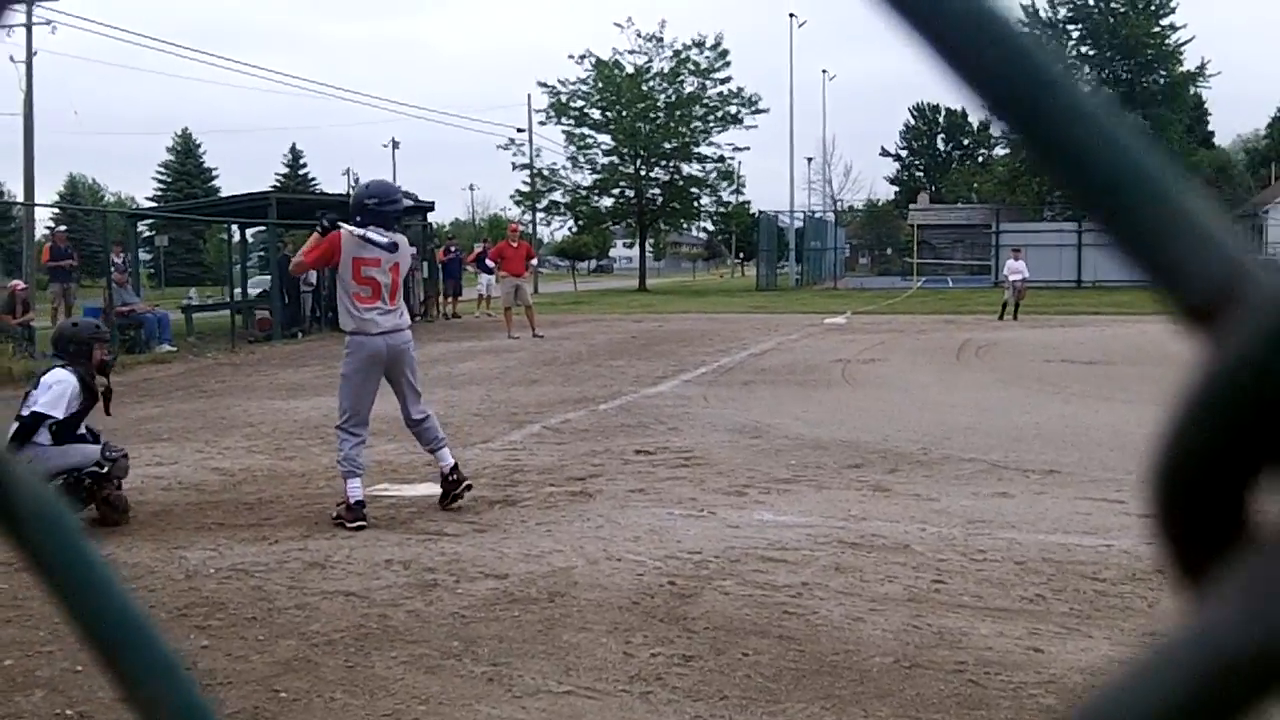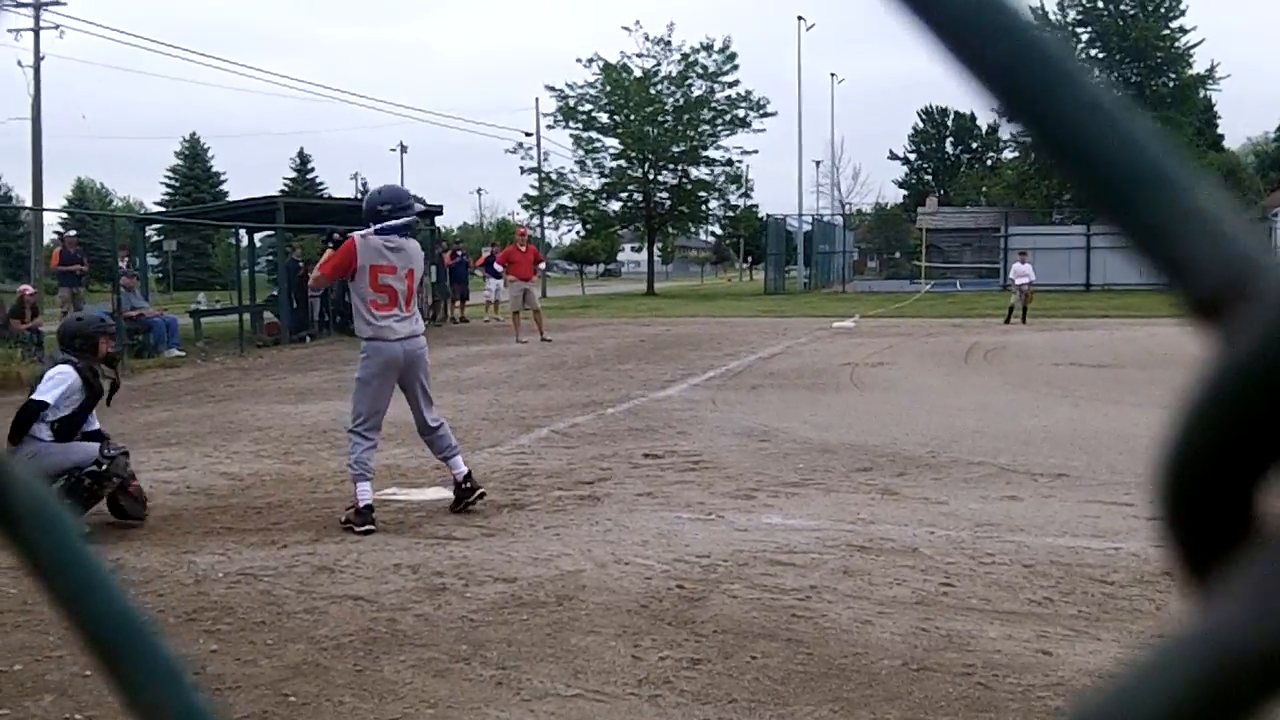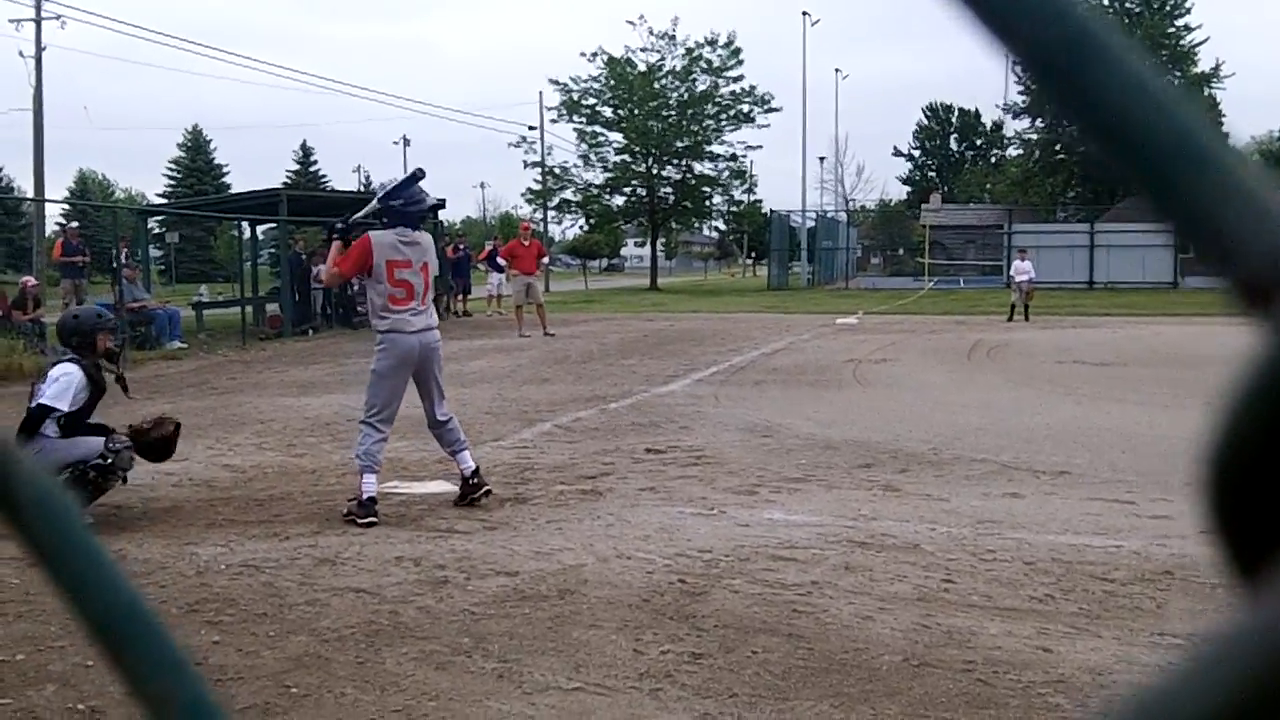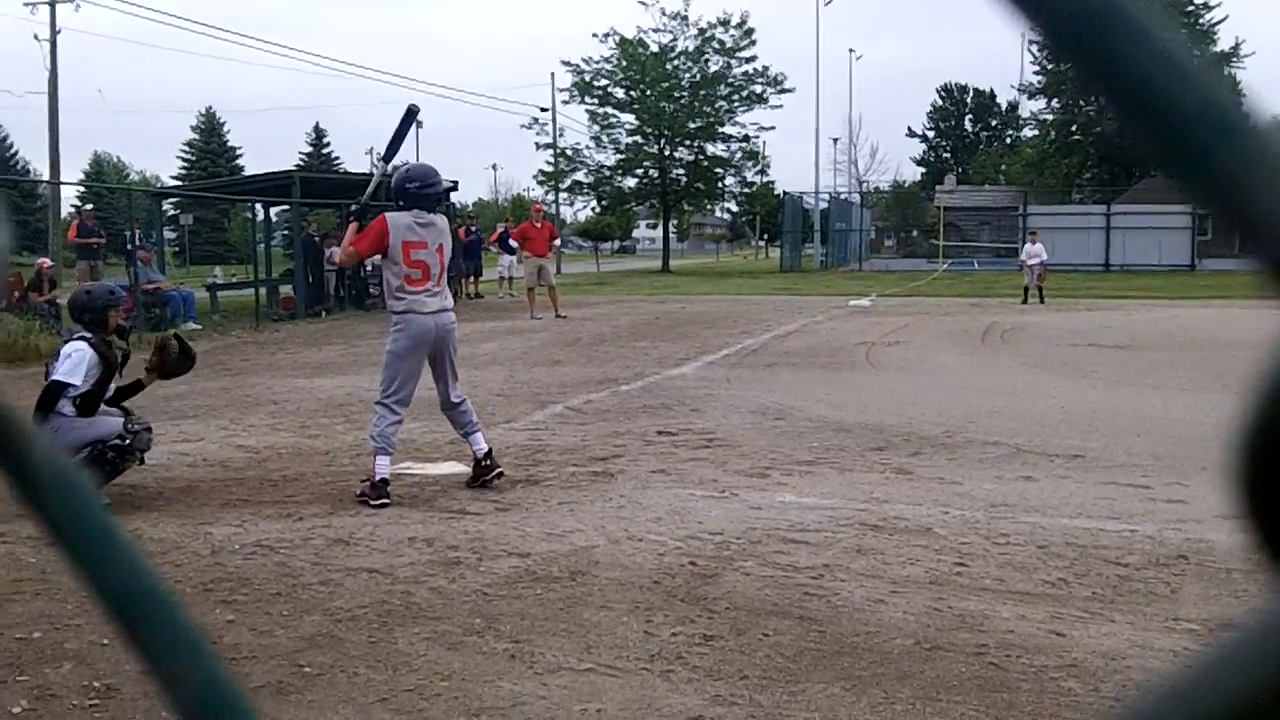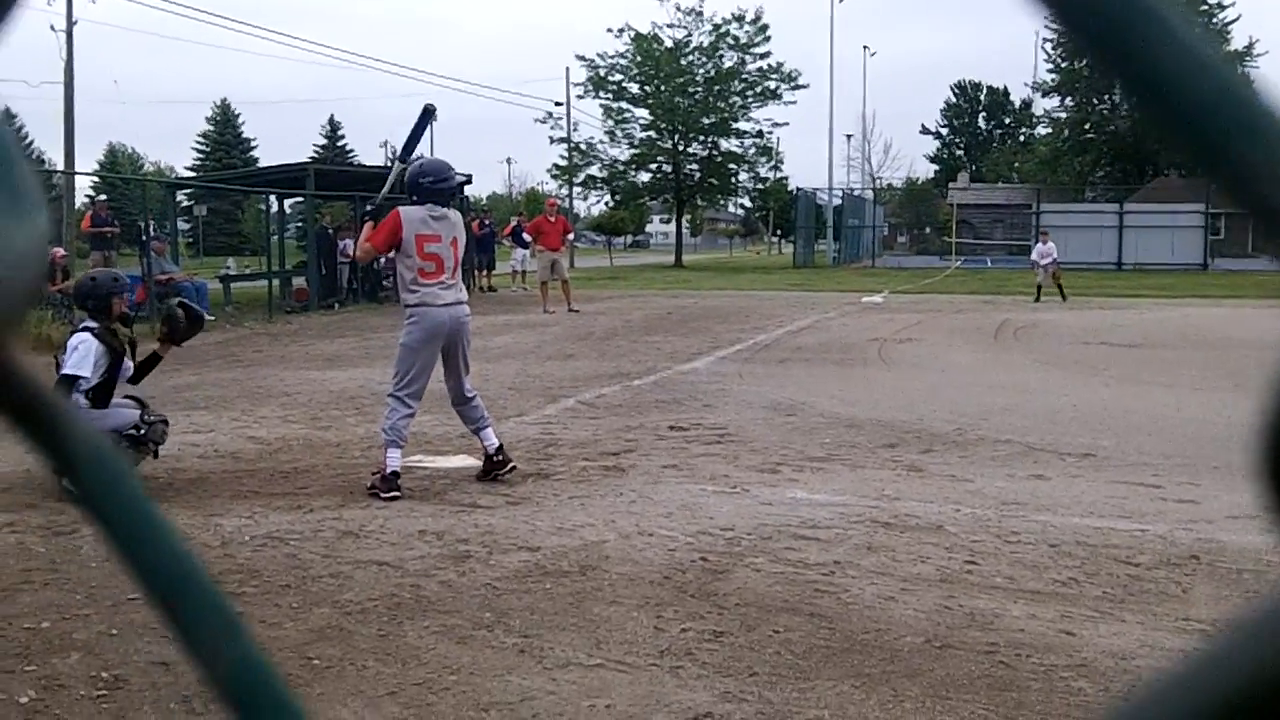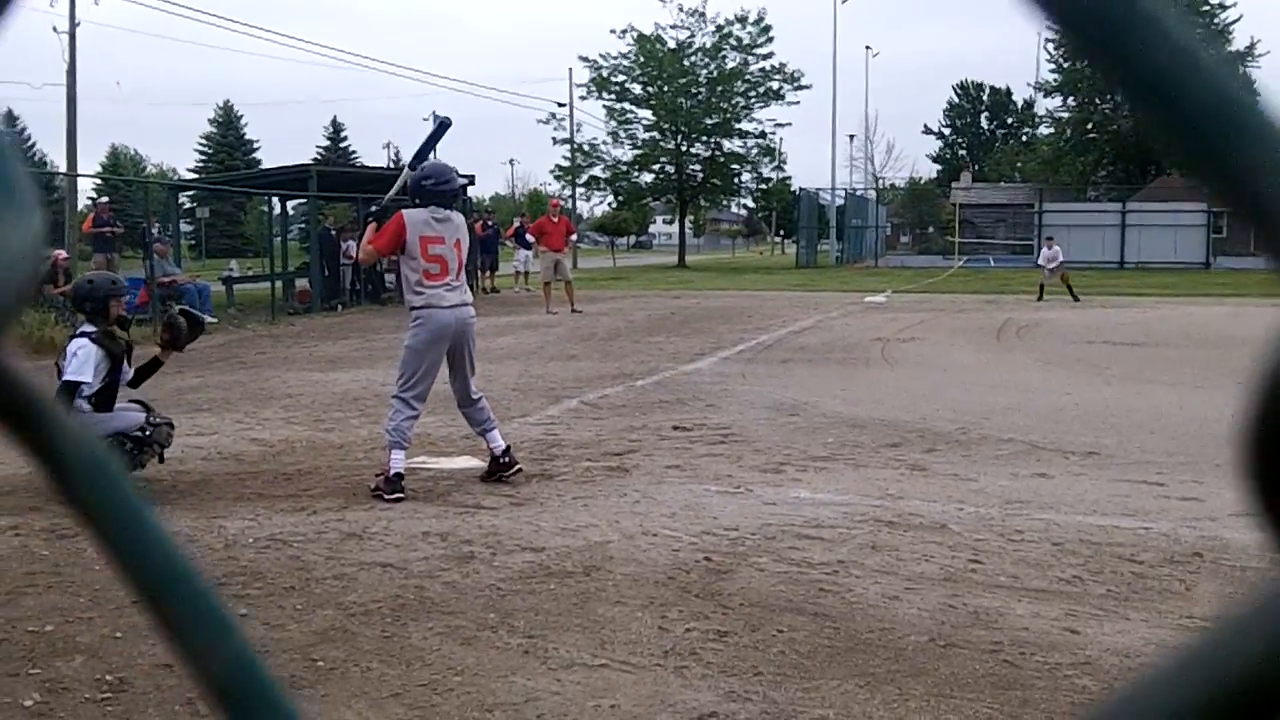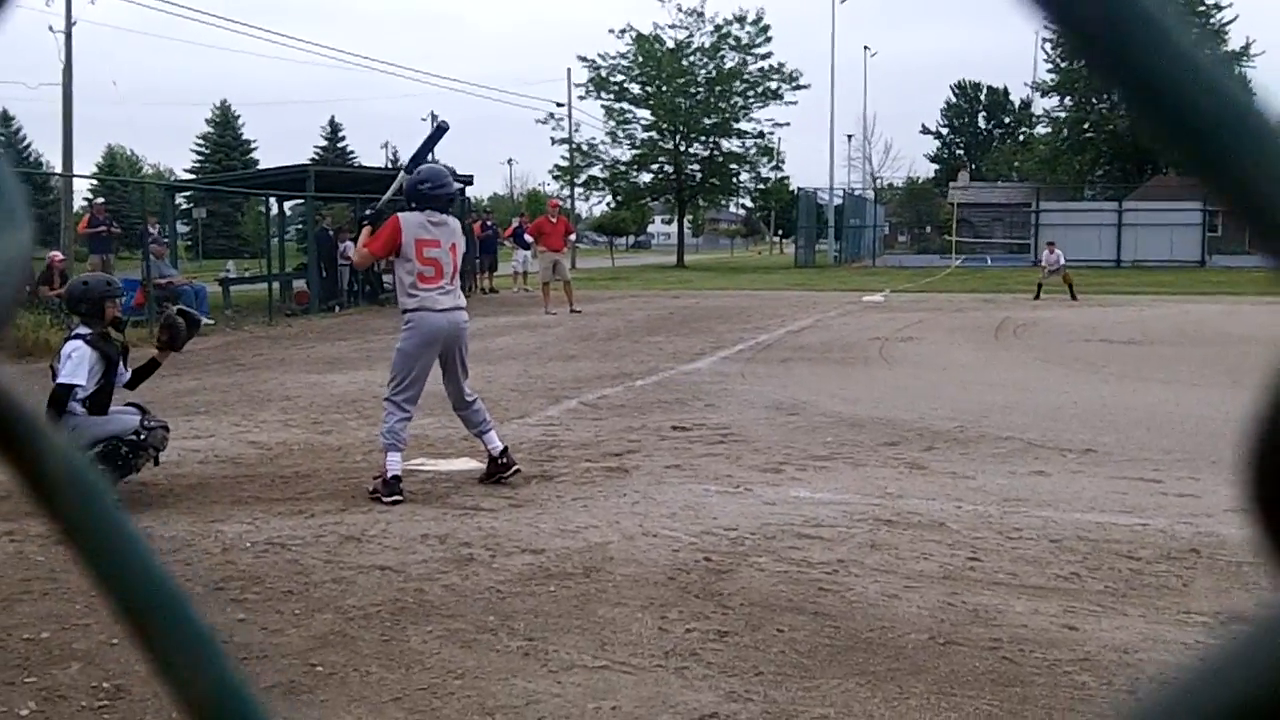
dt=0.2s
person 1, frame 1
left shoulder: (341, 239)
right shoulder: (402, 245)
left elbow: (296, 267)
left wrist: (320, 231)
left hip: (362, 342)
right hip: (400, 338)
left knee: (352, 424)
right knee: (417, 412)
left ankle: (354, 503)
right ankle: (450, 473)
person 1, frame 2
left shoulder: (357, 246)
right shoulder: (414, 249)
left elbow: (316, 282)
left wrist: (332, 247)
left hip: (378, 348)
right hip: (414, 344)
left knee: (364, 429)
right knee: (428, 418)
left ankle: (363, 508)
right ankle: (465, 481)
person 1, frame 3
left shoulder: (372, 241)
right shoulder: (427, 242)
left elbow: (331, 279)
left wrist: (337, 240)
left hip: (394, 341)
right hip: (429, 337)
left knee: (375, 421)
right knee: (438, 412)
left ankle: (366, 500)
right ankle: (472, 477)
person 1, frame 4
left shoulder: (388, 223)
right shoulder: (443, 224)
left elbow: (346, 258)
left wrist: (353, 220)
left hip: (410, 322)
right hip: (444, 319)
left knee: (391, 402)
right knee: (452, 395)
left ankle: (379, 481)
right ankle: (485, 459)
person 1, frame 5
left shoulder: (402, 217)
right shoulder: (456, 219)
left elbow: (363, 255)
left wrist: (369, 220)
left hip: (424, 316)
right hip: (458, 312)
left knee: (403, 395)
right knee: (462, 389)
left ankle: (390, 474)
right ankle: (496, 455)
person 1, frame 6
left shoulder: (406, 220)
right shoulder: (459, 221)
left elbow: (365, 257)
left wrist: (372, 222)
left hip: (429, 317)
right hip: (464, 314)
left knee: (408, 397)
right knee: (467, 391)
left ankle: (393, 476)
right ankle: (502, 456)
person 1, frame 7
left shoulder: (401, 223)
right shoulder: (455, 226)
left elbow: (361, 260)
left wrist: (367, 225)
left hip: (421, 321)
right hip: (457, 318)
left knee: (399, 400)
right knee: (462, 393)
left ankle: (391, 479)
right ankle: (500, 457)
person 2, frame 1
left shoulder: (83, 381)
right shoulder: (65, 379)
left elbow: (80, 434)
right elbow: (31, 421)
left hip: (41, 451)
right hip: (29, 455)
left knee: (90, 440)
right knee: (116, 460)
person 2, frame 2
left shoulder: (88, 377)
right shoulder: (67, 374)
left elbow: (92, 432)
right elbow: (28, 411)
right wrist: (11, 453)
left hip: (45, 451)
right hip: (32, 454)
right knee: (115, 458)
person 2, frame 3
left shoulder: (90, 370)
right shoulder: (72, 372)
left elbow: (79, 426)
right elbow: (38, 413)
left wrist: (124, 436)
left hip: (53, 445)
right hip: (40, 449)
right knee: (120, 451)
person 2, frame 4
left shoulder: (101, 347)
right shoulder: (83, 349)
left elbow: (109, 397)
right elbow: (52, 392)
left wrist: (147, 380)
left hip: (71, 423)
right hip: (57, 429)
left knee: (119, 416)
right knee: (138, 434)
person 2, frame 5
left shoulder: (109, 336)
right shoulder: (88, 340)
left elbow: (132, 375)
right elbow: (63, 385)
left wrist: (163, 348)
left hip: (90, 413)
left knee: (135, 406)
right knee: (154, 427)
person 2, frame 6
left shoulder: (109, 339)
right shoulder: (87, 344)
left elbow: (132, 380)
right elbow: (66, 393)
left wrist: (164, 354)
left hip: (94, 416)
right hip: (79, 422)
left knee: (141, 410)
person 2, frame 7
left shoulder: (104, 342)
right shoulder: (81, 347)
left elbow: (128, 381)
right elbow: (59, 395)
left wrist: (161, 355)
left hip: (89, 421)
right hip: (72, 426)
left knee: (136, 414)
right knee: (154, 432)
